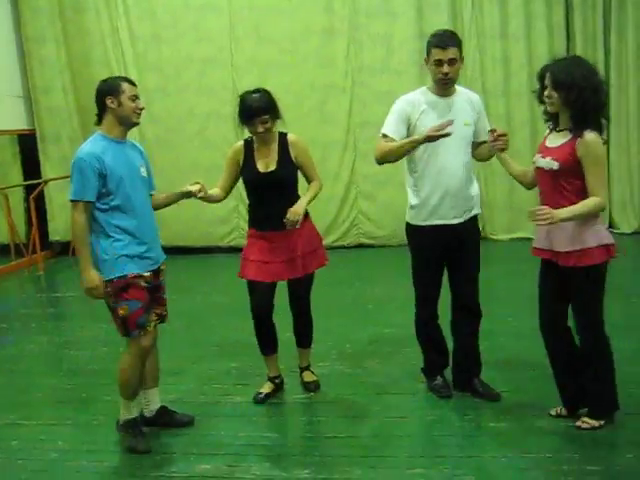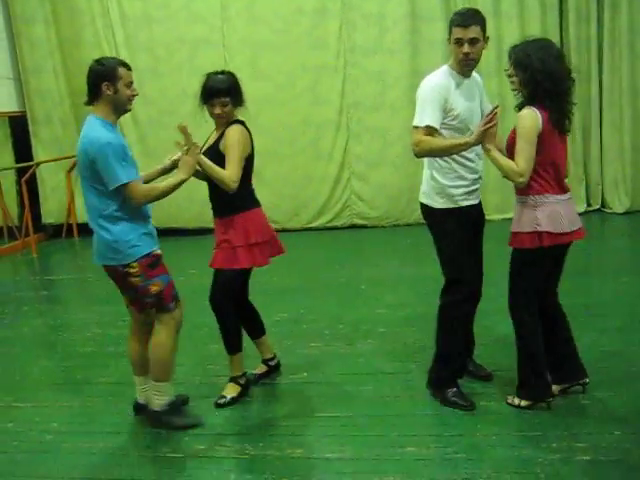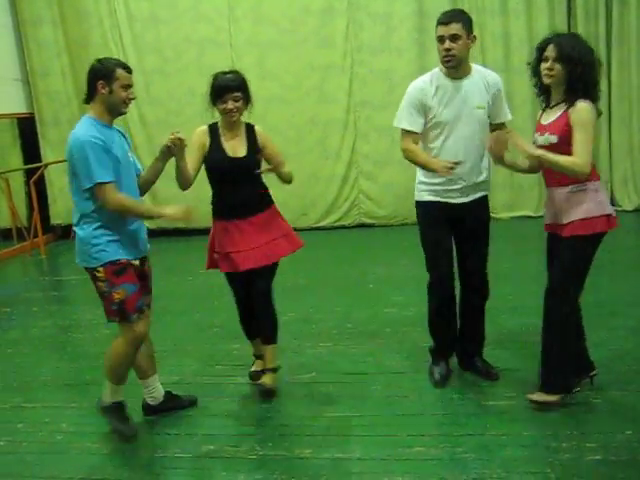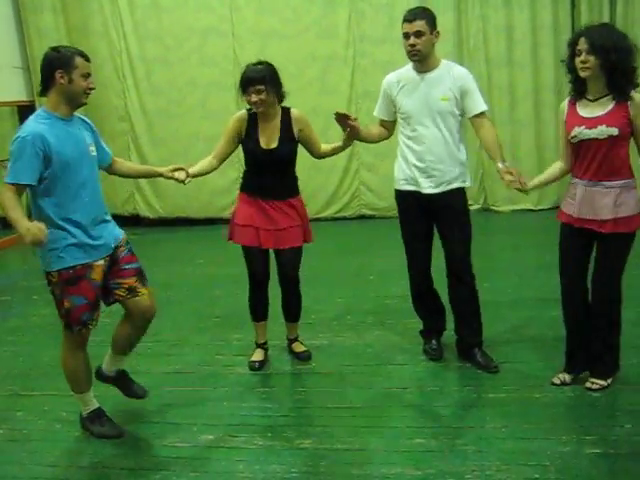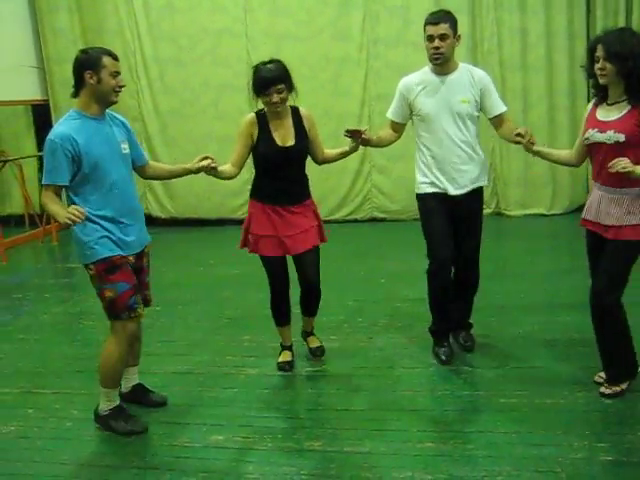
dt=0.7s
person 1, frame 1
left shoulder: (136, 150)
right shoulder: (90, 155)
right elbow: (79, 216)
left wrist: (180, 194)
right wrist: (87, 268)
left hip: (151, 260)
right hip: (119, 267)
left knee: (150, 336)
right knee: (138, 342)
left ankle: (151, 408)
right ankle: (128, 419)
person 1, frame 2
left shoulder: (106, 131)
right shoulder: (102, 139)
right elbow: (137, 195)
left wrist: (164, 168)
right wrist: (181, 175)
left hip: (132, 243)
right hip: (128, 246)
left knee: (144, 320)
right knee: (170, 316)
left ankle: (147, 396)
right ankle: (159, 403)
person 1, frame 3
left shoulder: (117, 134)
right shoulder: (87, 139)
left elbow: (138, 184)
right elbow: (109, 198)
left wrist: (163, 156)
right wrist: (162, 213)
left hip: (133, 247)
right hip: (106, 252)
left knee: (140, 323)
right knee: (134, 328)
left ankle: (155, 396)
right ankle: (111, 400)
person 1, frame 4
left shoulder: (84, 126)
right shoulder: (34, 135)
left elbow: (111, 164)
left wrist: (158, 171)
left hip: (109, 238)
right hip: (69, 254)
left knee: (144, 307)
right knee: (77, 334)
left ankle: (112, 368)
right ankle: (89, 410)
person 1, frame 5
left shoulder: (119, 124)
right shoulder: (64, 136)
left elbow: (144, 167)
right elbow: (49, 194)
left wrist: (189, 169)
right wrist: (63, 214)
left hip: (135, 240)
right hip: (102, 247)
left knee: (135, 317)
right knee: (125, 325)
left ankle: (129, 385)
right ankle: (107, 408)
person 2, frame 1
left shoulder: (473, 101)
right shoulder: (408, 104)
right elbow: (381, 154)
left wrist: (493, 147)
right wrist: (422, 138)
left hip: (466, 219)
right hip: (425, 222)
left knee: (467, 301)
right knee: (427, 302)
left ankle: (467, 373)
right ankle: (434, 370)
person 2, frame 2
left shoulder: (476, 82)
right shoulder: (435, 85)
right elbow: (420, 145)
right wrist: (470, 141)
left hip: (471, 200)
right hip: (444, 204)
left knee: (471, 287)
right knee: (461, 286)
left ankle: (461, 357)
right ankle: (442, 377)
person 2, frame 3
left shoulder: (490, 82)
right shoulder: (421, 89)
left elbow: (501, 130)
right elbow: (408, 142)
right wrist: (434, 164)
left hip: (475, 198)
right hip: (433, 199)
left knee: (475, 280)
right knee: (441, 279)
left ankle: (470, 352)
right ankle: (441, 352)
person 2, frame 4
left shoulder: (459, 77)
right shoulder: (393, 82)
left elbow: (481, 124)
right elbow: (385, 129)
left wrist: (500, 163)
right wrist: (357, 131)
left hip: (450, 186)
right hip: (409, 188)
left knee: (460, 267)
right knee: (418, 267)
left ankle: (470, 343)
right ankle: (432, 332)
person 2, frame 5
left shoulder: (477, 79)
right shoulder: (410, 85)
left elbow: (500, 123)
right elbow: (395, 130)
left wrist: (516, 135)
right wrist: (372, 140)
left hip: (470, 186)
right hip: (432, 188)
left knee: (468, 263)
right knee: (441, 261)
left ankle: (460, 324)
right ankle: (441, 333)
person 3, frame 1
left shoulder: (587, 139)
right shoulder: (551, 133)
left elbow: (599, 200)
right elbow: (532, 179)
left wrist: (559, 214)
right wrist: (502, 155)
left hip: (583, 241)
right hip: (553, 241)
left knee: (589, 325)
right knee: (551, 323)
left ankle: (602, 405)
right ankle: (575, 399)
person 3, frame 2
left shoulder: (529, 115)
right shoulder: (553, 114)
left elbow: (520, 175)
left wrist: (490, 147)
left hip: (538, 219)
right hip: (558, 215)
left knee: (522, 305)
right knee: (544, 299)
left ankle: (534, 388)
right ankle: (569, 373)
person 3, frame 3
left shoulder: (581, 108)
right shoulder: (544, 111)
left elbow: (582, 166)
right elbow: (533, 166)
left wrist: (531, 149)
right wrist: (504, 158)
left hip: (585, 210)
right hip: (557, 211)
left knee: (558, 295)
right knee: (560, 294)
left ankle: (556, 382)
right ankle: (578, 368)
person 3, frame 4
right shoulder: (568, 106)
right elbow: (565, 163)
right wrist: (531, 184)
right hip: (577, 205)
left knee: (606, 288)
right knee: (571, 287)
left ankle: (604, 365)
right ankle: (575, 362)
person 3, frame 5
right shoulder: (593, 108)
right elbow: (575, 157)
right wrist: (537, 150)
right hip: (598, 209)
left knee: (604, 294)
right knee: (602, 294)
person 4, frame 1
left shoulder: (291, 143)
right shoulder: (239, 150)
left elbow: (316, 181)
right elbow: (223, 191)
left wrist: (301, 204)
right wrist: (205, 194)
left hip: (297, 236)
right hip: (260, 239)
left knee: (300, 306)
right knee: (260, 310)
left ankle: (305, 366)
right ankle: (274, 376)
person 4, frame 2
left shoulder: (236, 131)
right shoulder: (220, 131)
left elbow: (231, 182)
left wrist: (196, 156)
left hip: (242, 225)
right hip: (230, 225)
left knee: (221, 299)
right knee: (236, 299)
left ankle: (237, 377)
right ankle: (270, 359)
person 4, frame 3
left shoulder: (257, 134)
right shoulder: (204, 135)
left elbow: (287, 177)
right elbow: (184, 183)
left wrist: (277, 169)
right wrist: (177, 156)
left hip: (264, 223)
right hip: (227, 228)
left knee: (262, 294)
right knee: (244, 298)
left ankle: (269, 368)
right ankle: (259, 354)
person 4, frame 4
left shoulder: (294, 118)
right shoulder: (242, 120)
left elbow: (318, 151)
right elbow: (215, 158)
left wrist: (346, 142)
right wrist: (189, 172)
left hip: (288, 207)
right hip: (252, 207)
left knee: (290, 277)
right knee: (258, 278)
left ankle: (293, 338)
right ankle: (260, 344)
person 4, frame 5
left shoulder: (303, 116)
right shoulder: (252, 123)
left elbow: (319, 157)
right elbow: (234, 168)
left wrist: (350, 149)
right wrist: (214, 170)
left hip: (301, 210)
right hip: (266, 213)
left knee: (310, 280)
right knee: (279, 284)
left ankle: (309, 330)
right ankle: (286, 345)
